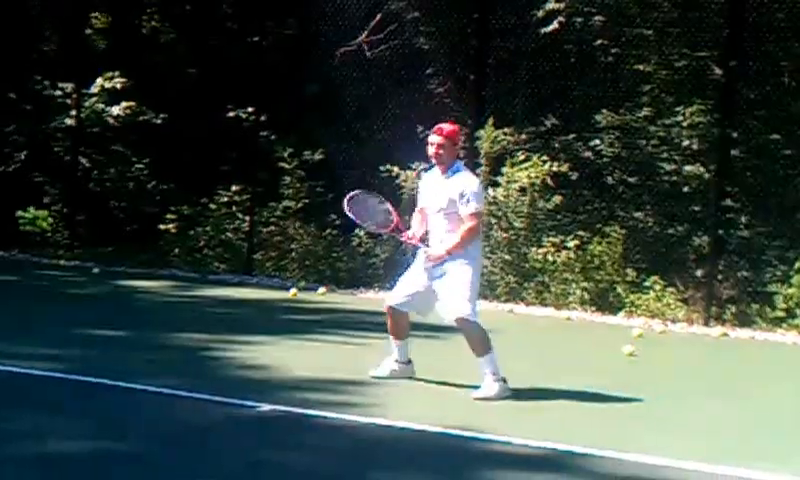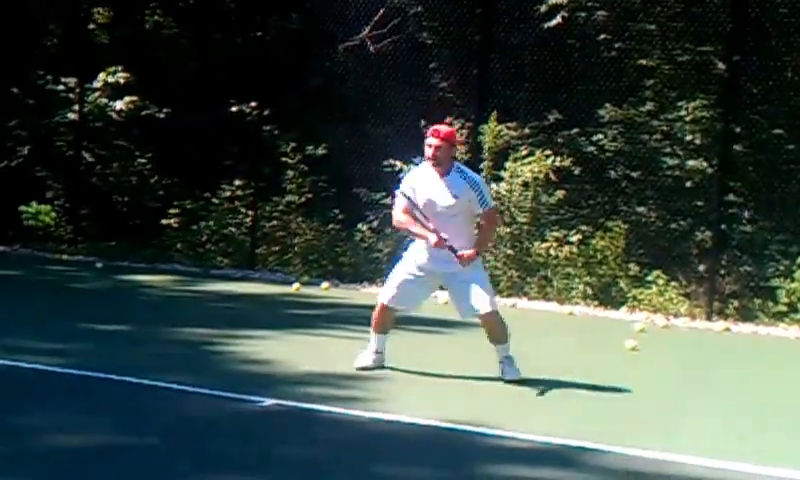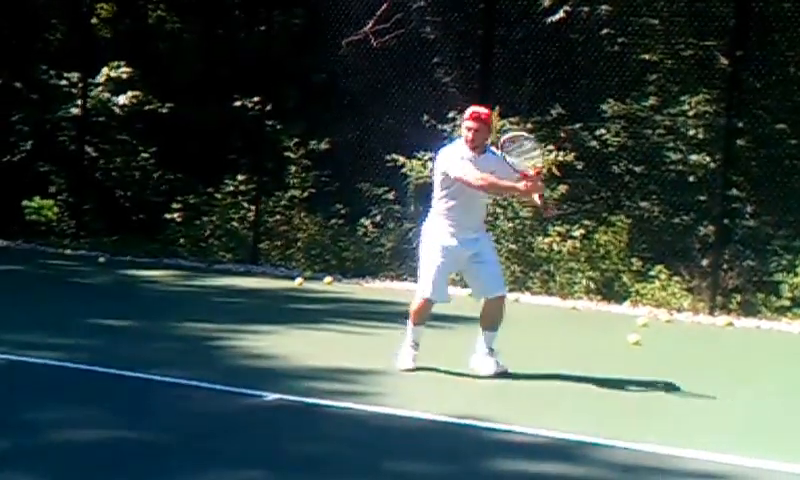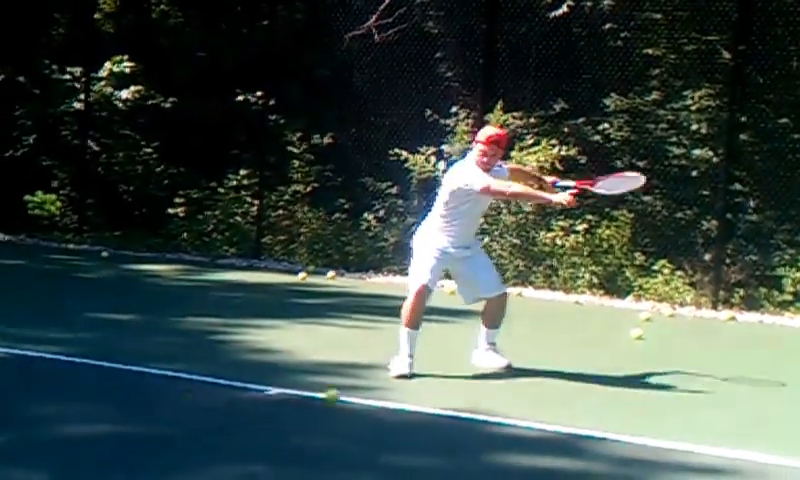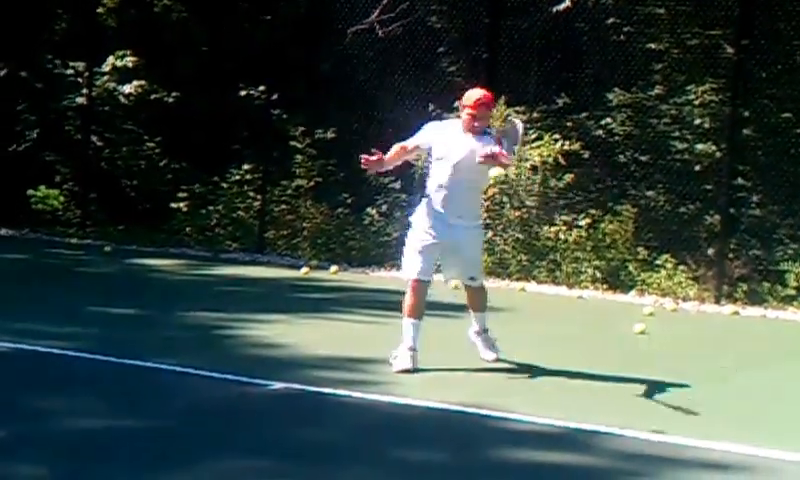
dt=0.4s
person 1, frame 1
left shoulder: (466, 183)
right shoulder: (427, 179)
left elbow: (473, 226)
left wrist: (445, 252)
right wrist: (416, 230)
left hip: (460, 260)
right hip: (431, 258)
left knee: (463, 317)
right knee: (394, 306)
left ankle: (494, 379)
right ankle: (401, 362)
person 1, frame 2
left shoulder: (471, 182)
right shoulder: (414, 177)
left elbow: (491, 219)
right elbow: (399, 217)
left wrist: (477, 251)
right wrist: (426, 235)
left hip: (462, 258)
right hip: (424, 254)
left knee: (488, 313)
right knee: (386, 303)
left ankle: (505, 360)
right ankle: (375, 352)
person 1, frame 3
left shoulder: (495, 159)
right shoulder: (450, 155)
left elbow: (521, 183)
right elbow: (478, 181)
left wrist: (536, 191)
right wrist: (516, 188)
left hip: (476, 238)
right hip: (441, 236)
left knee: (496, 296)
right knee: (426, 297)
left ankle: (483, 353)
right ankle: (410, 345)
person 1, frame 4
left shoulder: (492, 170)
right shoulder: (465, 173)
left elbow: (514, 171)
right elbow: (508, 191)
left wrist: (543, 179)
right wrist: (552, 198)
left hip: (466, 246)
right hip: (434, 242)
left knee: (498, 294)
right knee: (419, 290)
left ankle: (485, 349)
right ankle: (404, 355)
person 1, frame 5
left shoulder: (490, 143)
right shoulder: (439, 130)
left elbow: (502, 157)
right elbow: (406, 149)
left wrist: (496, 157)
right wrist: (382, 163)
left hip: (467, 226)
right hip: (431, 220)
left knee: (474, 283)
right knee: (416, 283)
left ankle: (480, 332)
right ankle: (408, 349)
